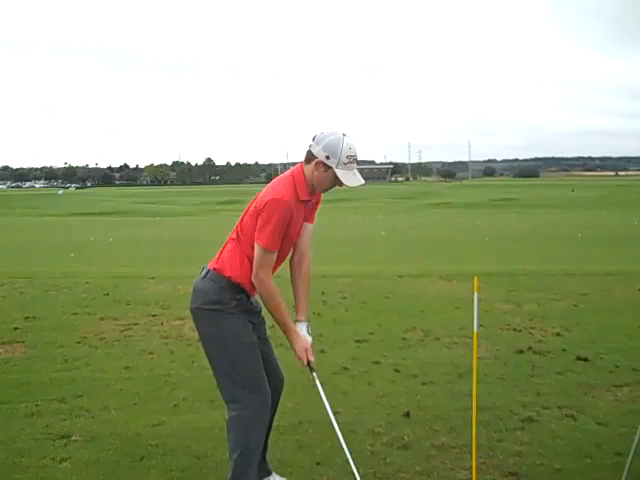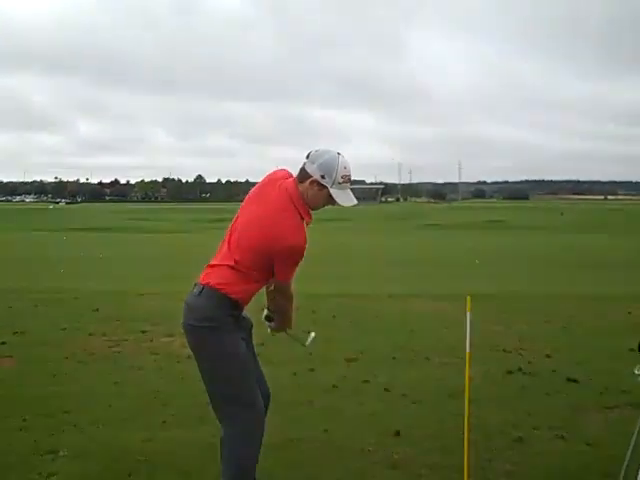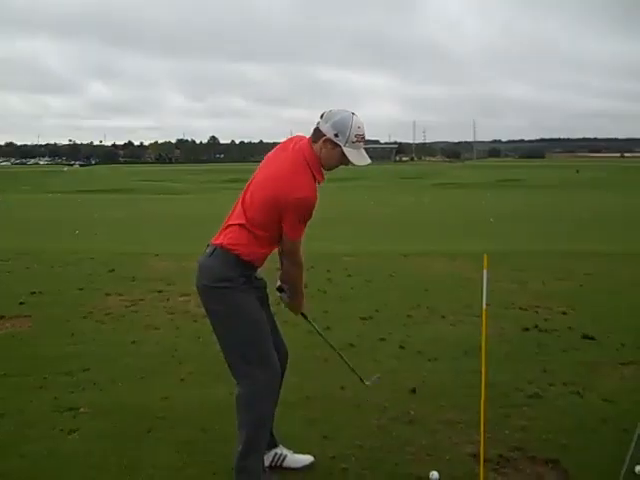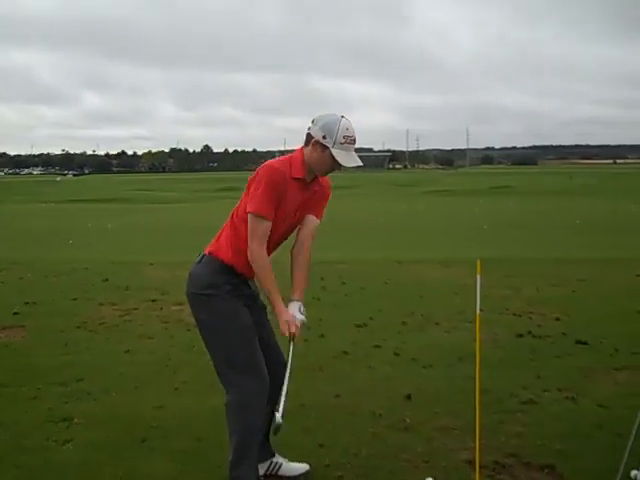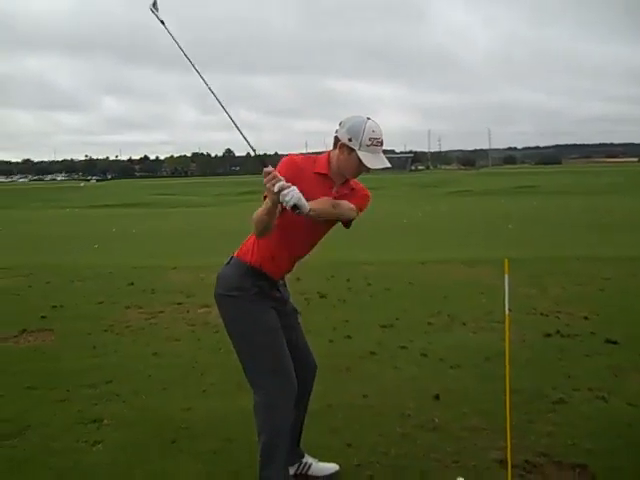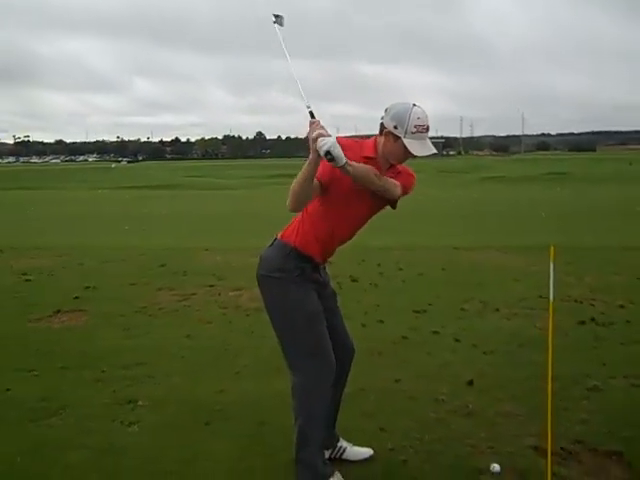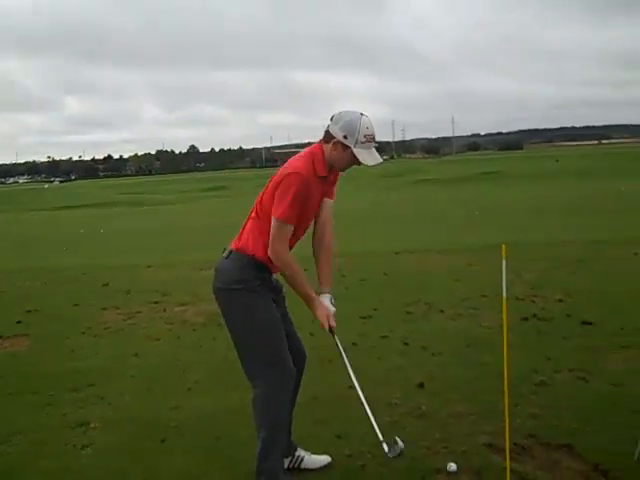
dt=0.3s
person 1, frame 1
left shoulder: (310, 193)
right shoulder: (280, 202)
left elbow: (301, 258)
right elbow: (262, 278)
left wrist: (302, 323)
right wrist: (292, 334)
left hip: (239, 296)
right hip: (219, 298)
left knee: (271, 383)
right knee: (251, 397)
person 1, frame 2
left shoulder: (278, 180)
right shoulder: (292, 236)
right elbow: (281, 293)
left wrist: (273, 306)
right wrist: (283, 320)
left hip: (220, 308)
right hip: (213, 314)
left knee: (257, 399)
right knee: (244, 414)
person 1, frame 3
left shoulder: (295, 143)
right shoulder: (300, 190)
right elbow: (292, 254)
left wrist: (290, 277)
right wrist: (298, 295)
left hip: (239, 270)
right hip: (225, 275)
left knee: (275, 359)
right knee: (260, 373)
left ankle: (264, 447)
person 1, frame 4
left shoulder: (321, 189)
right shoulder: (273, 174)
left elbow: (303, 246)
right elbow: (255, 249)
left wrist: (297, 303)
right wrist: (279, 308)
left hip: (241, 281)
right hip: (214, 281)
left knee: (273, 368)
right knee: (249, 381)
person 1, frame 5
left shoulder: (357, 196)
right shoulder: (295, 165)
left elbow: (329, 209)
right elbow: (260, 229)
left wrist: (300, 202)
right wrist: (275, 200)
left hip: (273, 284)
right hip: (242, 283)
left knee: (303, 370)
right knee: (276, 383)
person 1, frame 6
left shoulder: (403, 179)
right shoulder: (345, 148)
left elbow: (374, 182)
right elbow: (295, 204)
left wrist: (340, 159)
right wrist: (315, 157)
left hip: (315, 268)
right hip: (285, 265)
left knee: (341, 354)
right knee: (315, 366)
left ankle: (324, 440)
person 1, frame 7
left shoulder: (328, 171)
right shoulder: (299, 176)
left elbow: (324, 233)
right elbow: (279, 253)
left wrist: (326, 295)
right wrist: (313, 303)
left hip: (258, 275)
right hip: (242, 278)
left knee: (293, 360)
right knee: (276, 375)
left ankle: (282, 449)
